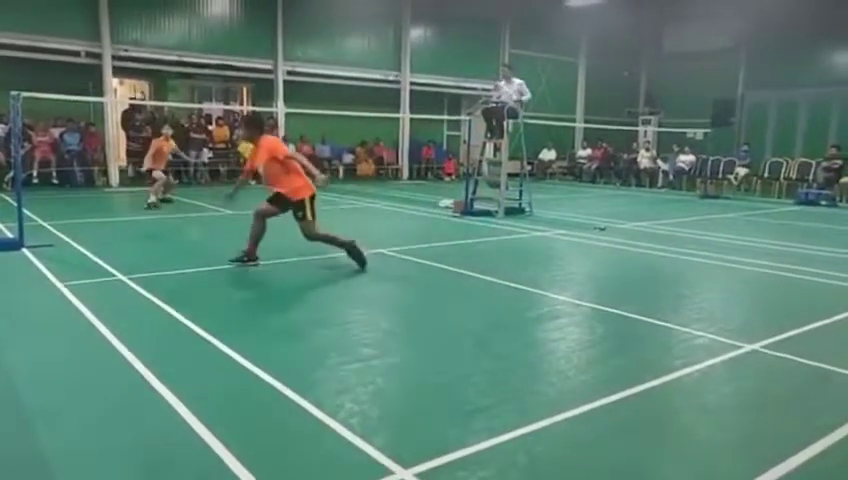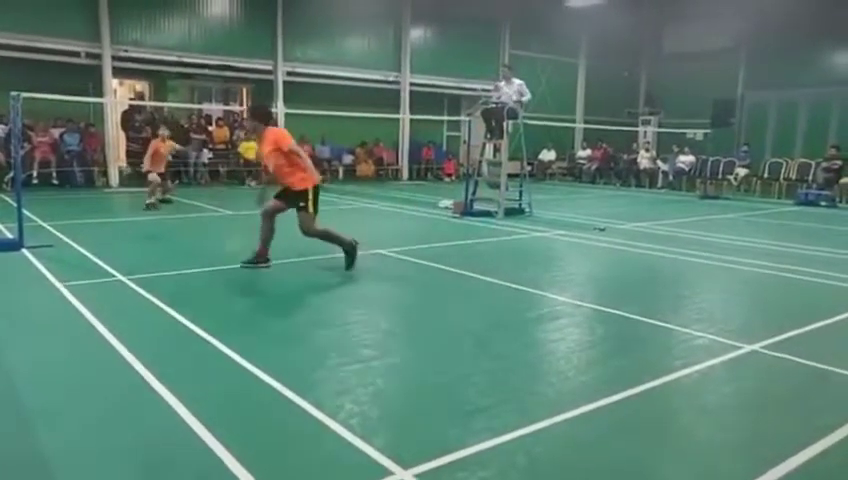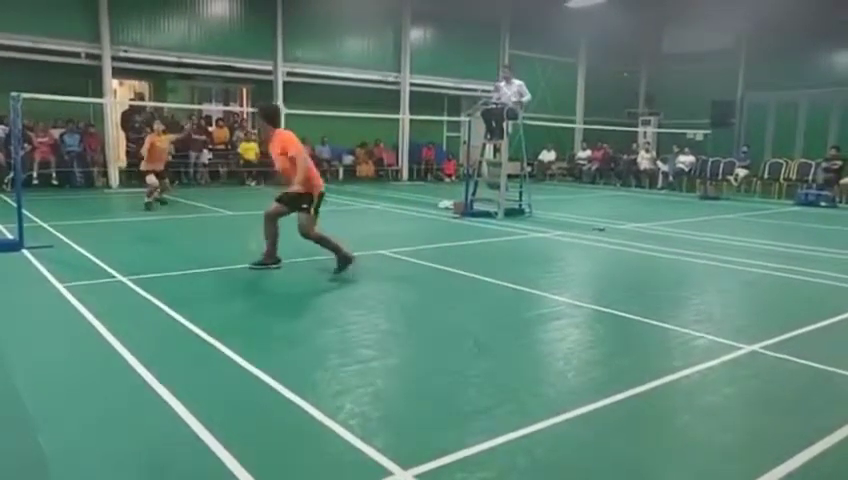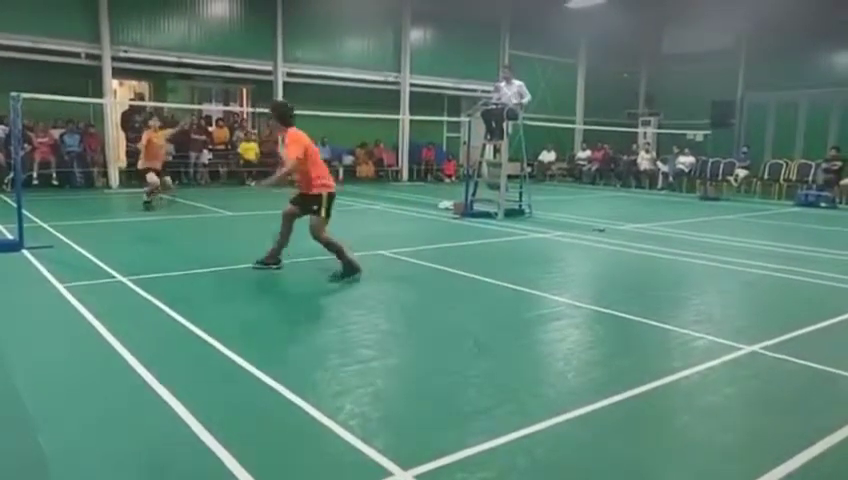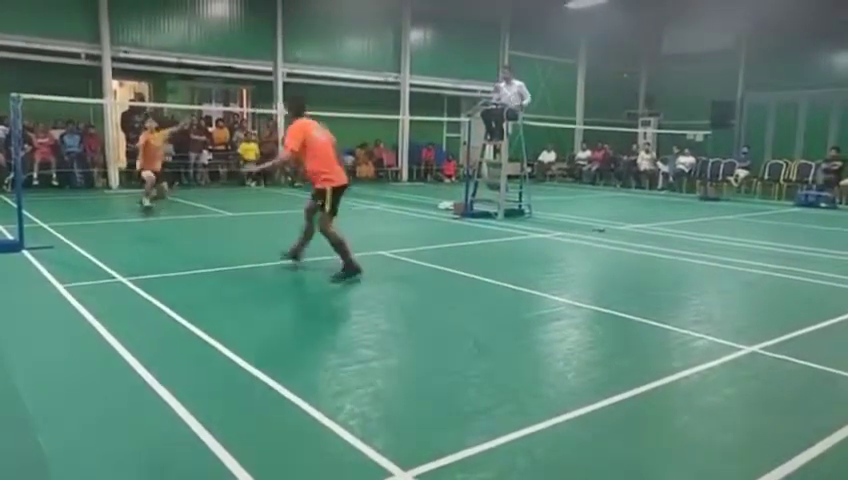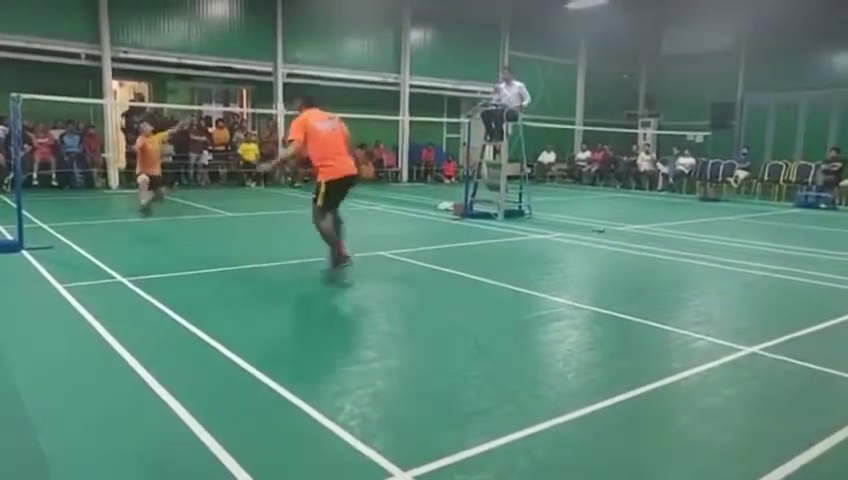
dt=0.1s
person 1, frame 1
left shoulder: (271, 143)
right shoulder: (255, 151)
left elbow: (296, 157)
right elbow: (246, 174)
left wrist: (316, 173)
right wrist: (234, 190)
left hip: (301, 192)
right hip: (285, 192)
left knee: (310, 234)
right knee: (260, 213)
left ankle: (348, 246)
right ankle: (250, 254)
person 1, frame 2
left shoulder: (277, 134)
right shoulder: (263, 141)
left elbow: (299, 152)
right elbow: (272, 169)
left wrist: (313, 172)
left hip: (305, 184)
right hip: (291, 186)
left knee: (307, 229)
right knee: (267, 211)
left ankle: (347, 245)
right ankle: (261, 256)
person 1, frame 3
left shoulder: (284, 137)
right shoulder: (274, 140)
left elbow: (302, 160)
left wrist: (298, 184)
left hip: (310, 189)
right hip: (297, 189)
left knee: (305, 230)
right knee: (270, 215)
left ankle: (344, 256)
right ankle: (270, 258)
person 1, frame 4
left shoulder: (295, 137)
right shoulder: (291, 136)
left elbow: (292, 165)
left wrist: (269, 181)
left hip: (321, 189)
right hip: (311, 189)
left knee: (317, 232)
right knee: (287, 214)
left ankle: (350, 265)
right ankle: (273, 257)
person 1, frame 5
left shoulder: (296, 128)
right shoulder: (315, 126)
left elbow: (286, 156)
right elbow: (332, 146)
left wrist: (260, 168)
left hip: (328, 182)
right hip: (335, 178)
left knee: (324, 226)
right knee: (309, 211)
left ankle: (351, 265)
right ankle: (297, 250)
person 1, frame 6
left shoulder: (301, 121)
right shoulder: (333, 118)
left elbow: (294, 150)
right elbow: (347, 143)
left wrist: (271, 165)
left hip: (330, 174)
right hip: (348, 171)
left knee: (320, 218)
right knee: (331, 211)
left ankle: (339, 256)
right ankle: (338, 253)
